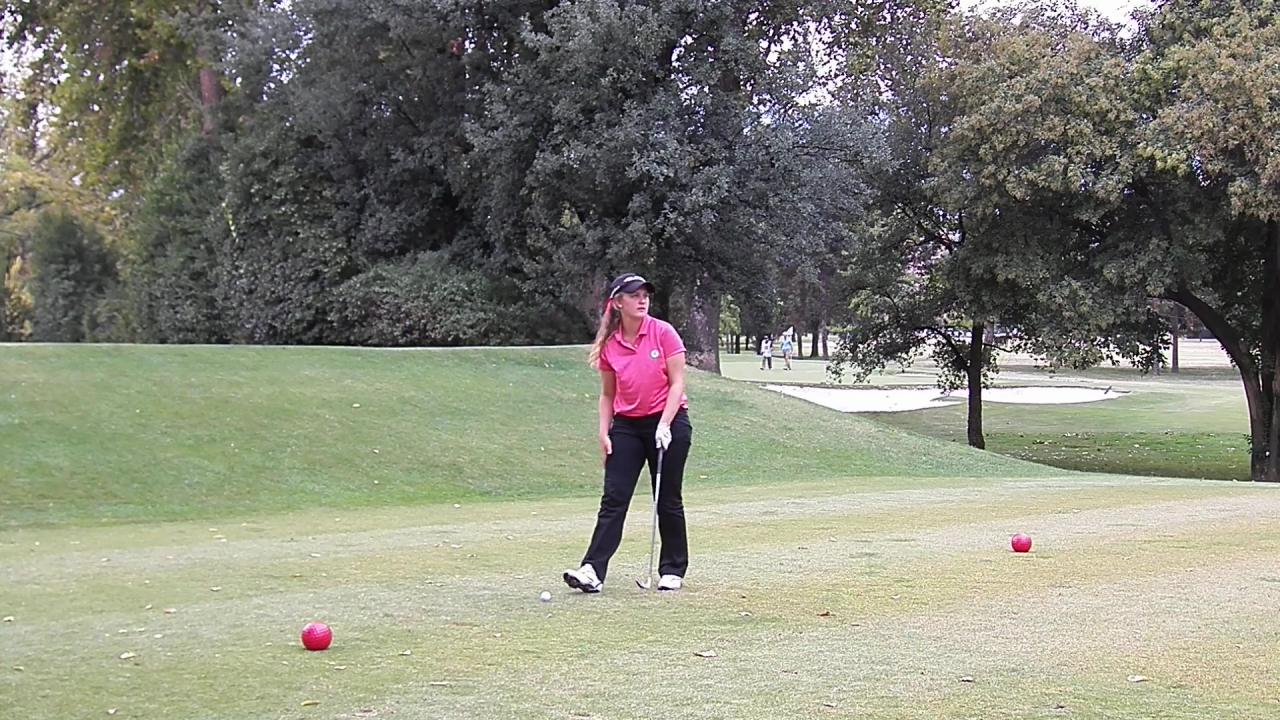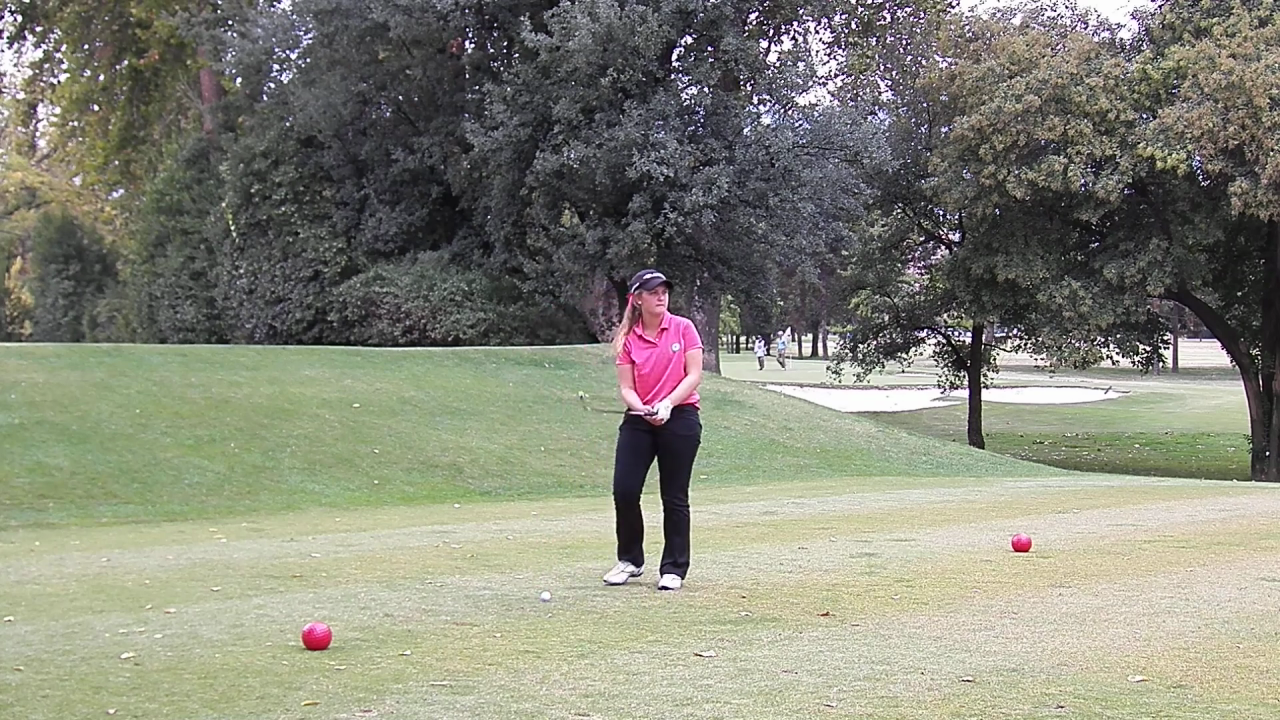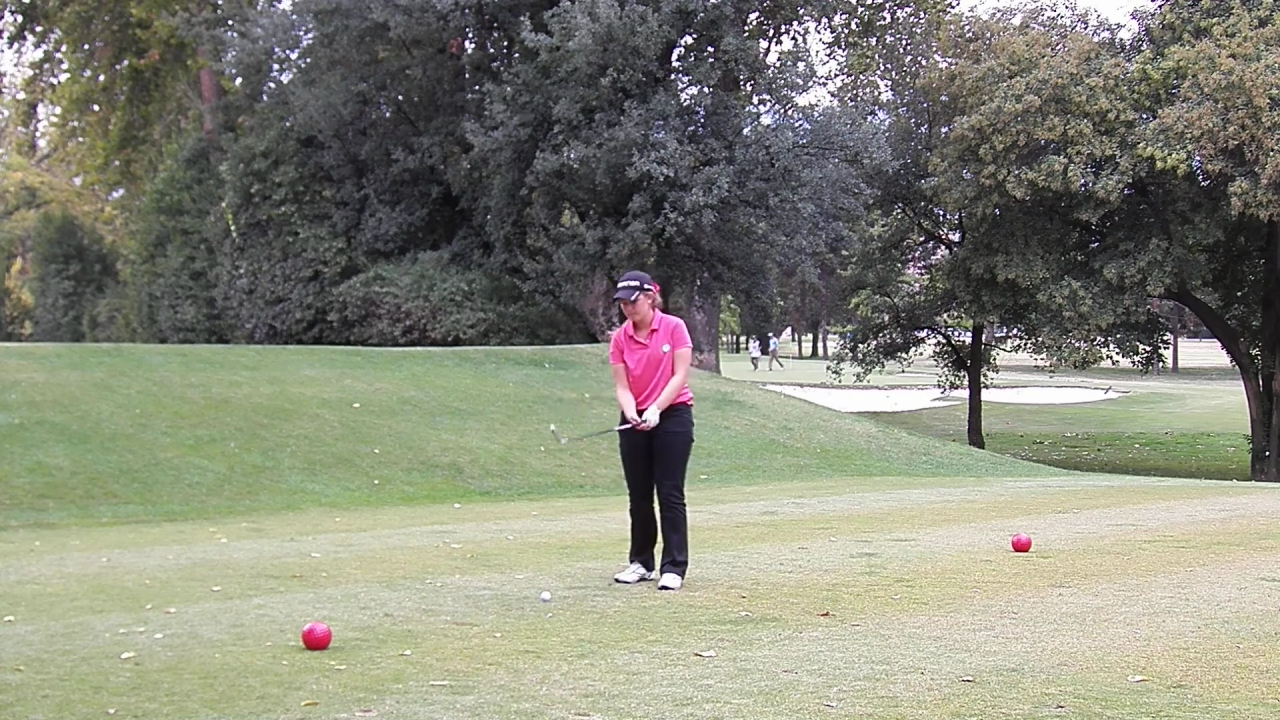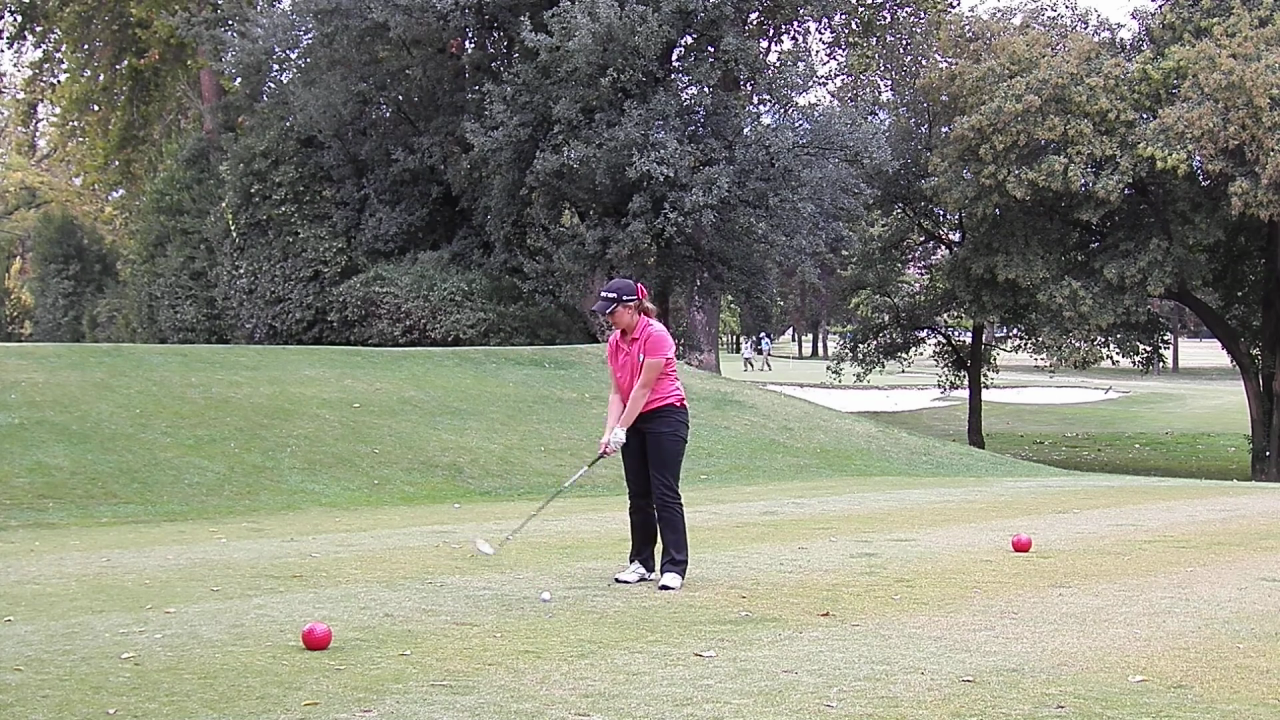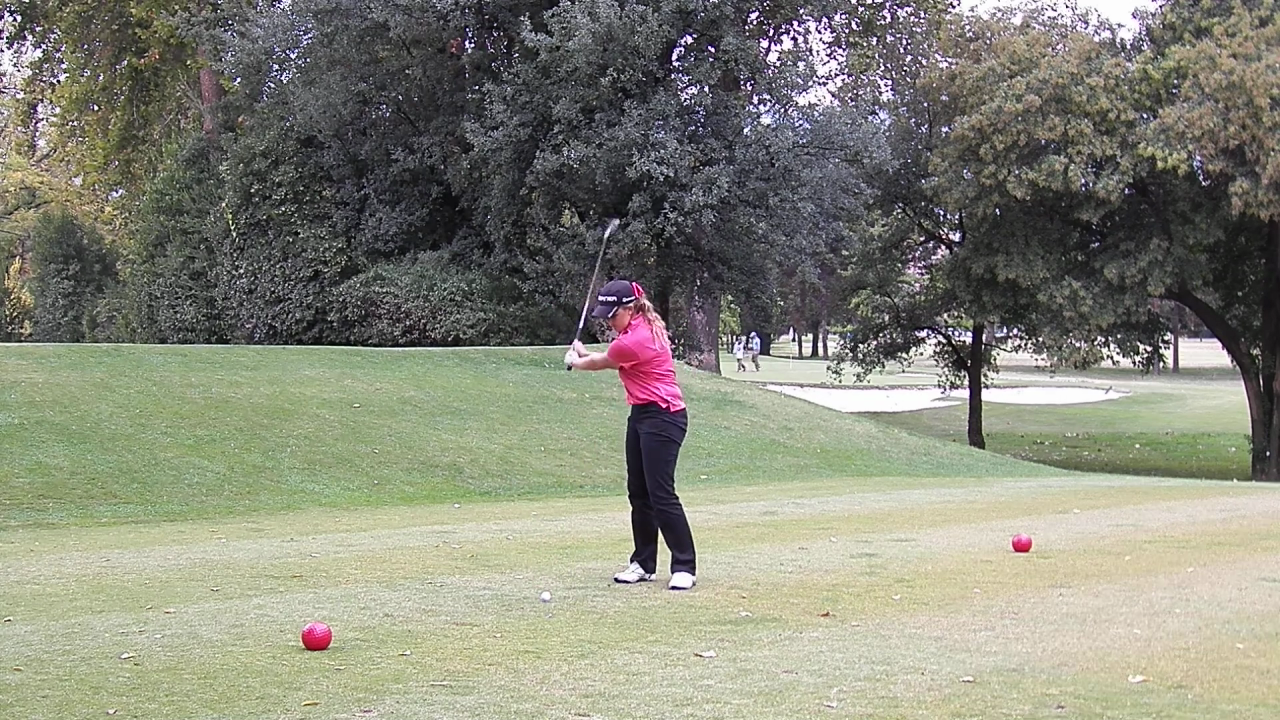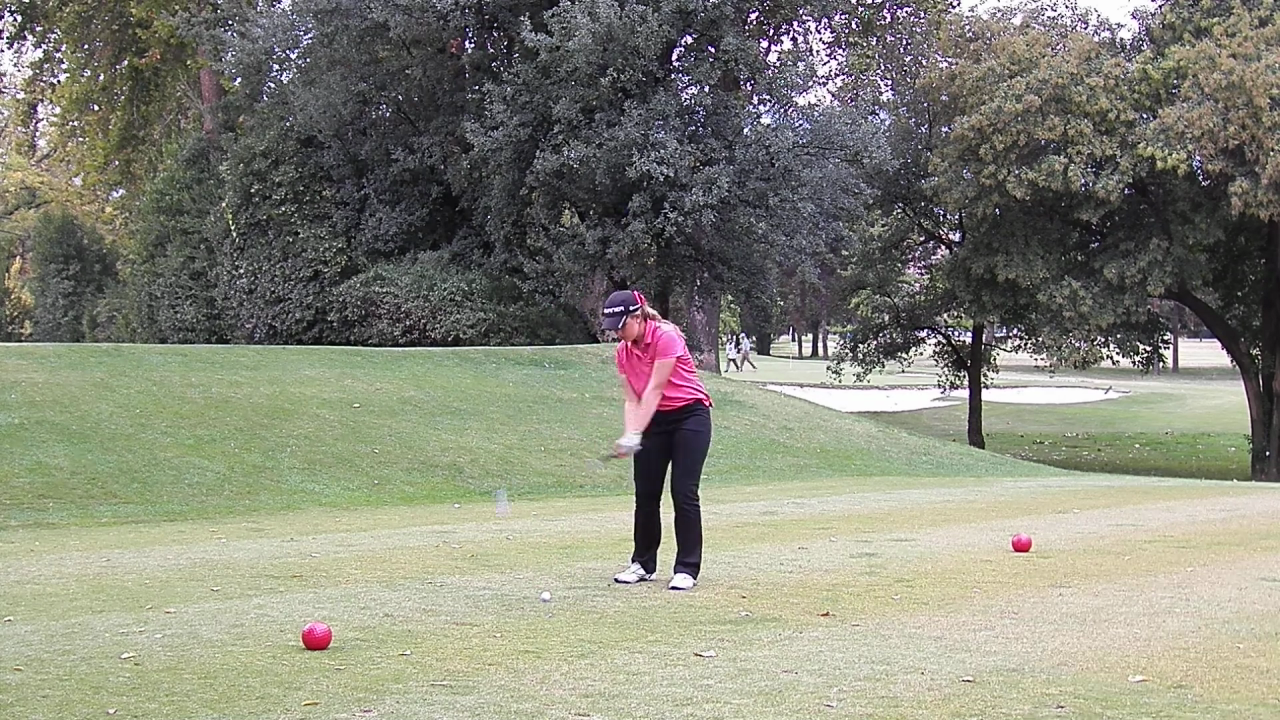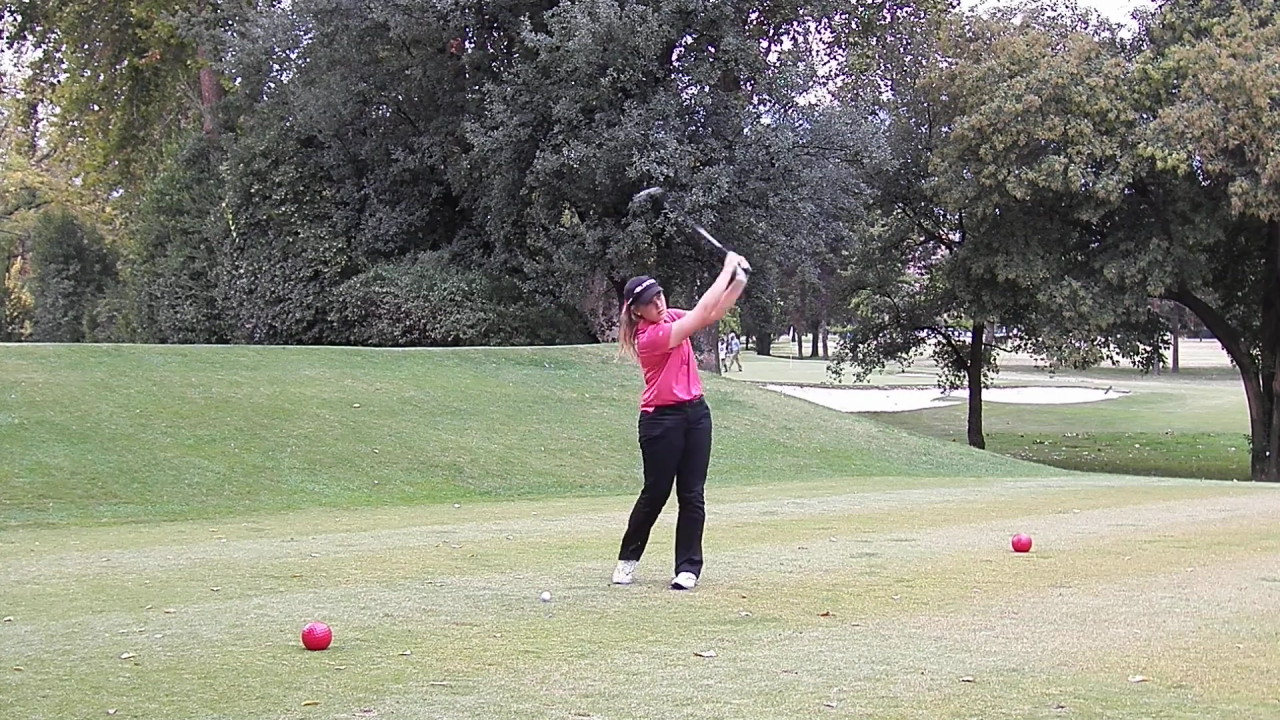
dt=0.4s
person 1, frame 1
left shoulder: (663, 332)
right shoulder: (607, 344)
left elbow: (678, 383)
right elbow: (607, 394)
left wrist: (664, 425)
right wrist: (603, 432)
left hip: (667, 425)
right hip: (626, 426)
left knee: (668, 500)
right knee: (613, 498)
left ankle: (673, 569)
right ankle: (592, 571)
person 1, frame 2
left shoulder: (683, 328)
right shoulder: (626, 338)
left elbow: (694, 375)
right elbow: (626, 387)
left wrist: (667, 403)
right wrist: (641, 408)
left hip: (680, 419)
right hip: (638, 421)
left knee: (674, 497)
right knee: (624, 491)
left ankle: (674, 568)
right ankle: (630, 560)
person 1, frame 3
left shoulder: (674, 327)
right shoulder: (619, 339)
left elbow: (680, 376)
right elbow: (622, 387)
left wrist: (654, 411)
right wrist: (633, 417)
left hip: (672, 417)
right hip: (635, 421)
left knee: (670, 494)
right knee: (639, 495)
left ankle: (673, 567)
right ankle: (641, 562)
person 1, frame 4
left shoulder: (656, 334)
right shoulder: (614, 341)
left elbow: (643, 388)
right elbow: (618, 391)
left wrist: (619, 428)
right wrist: (611, 431)
left hip: (666, 417)
right hip: (634, 421)
left knee: (664, 493)
right knee: (639, 494)
left ankle: (674, 567)
right ankle: (642, 562)
person 1, frame 5
left shoulder: (633, 342)
right shoulder: (643, 328)
left elbow: (601, 363)
right elbow: (613, 359)
left wrist: (576, 361)
right wrist: (583, 354)
left hip: (662, 419)
right hip: (643, 416)
left knee: (661, 493)
right knee: (638, 492)
left ankle: (684, 566)
right ankle: (643, 562)
person 1, frame 6
left shoulder: (665, 336)
right shoulder: (623, 353)
left elbow: (656, 387)
right elbow: (633, 396)
left wrist: (635, 433)
right wrist: (629, 433)
left hip: (690, 416)
right hip: (654, 422)
left knee: (684, 494)
right knee: (646, 494)
left ankle: (687, 568)
right ankle: (643, 563)
person 1, frame 7
left shoulder: (671, 320)
right shoulder: (650, 337)
left elbow: (714, 312)
right elbow: (703, 309)
left wrist: (736, 281)
right wrist: (728, 270)
left hip: (694, 412)
right hip: (661, 420)
left knee: (692, 495)
right knee: (655, 492)
left ankle: (689, 567)
right ankle: (628, 558)
